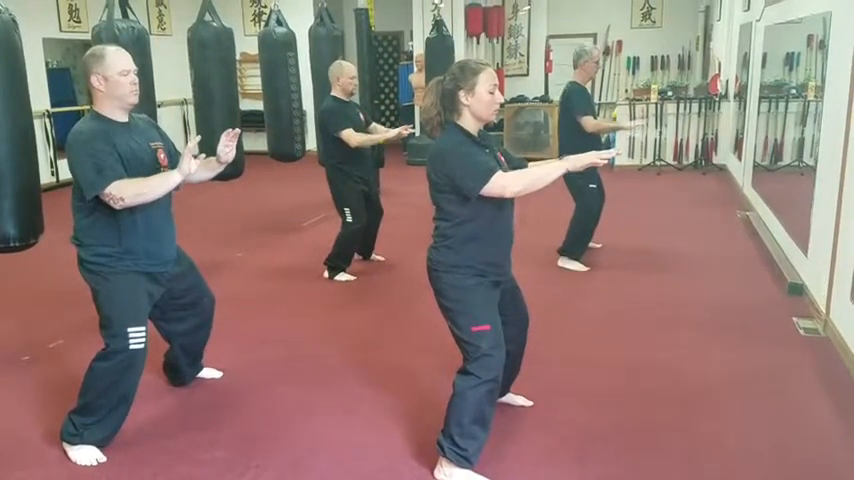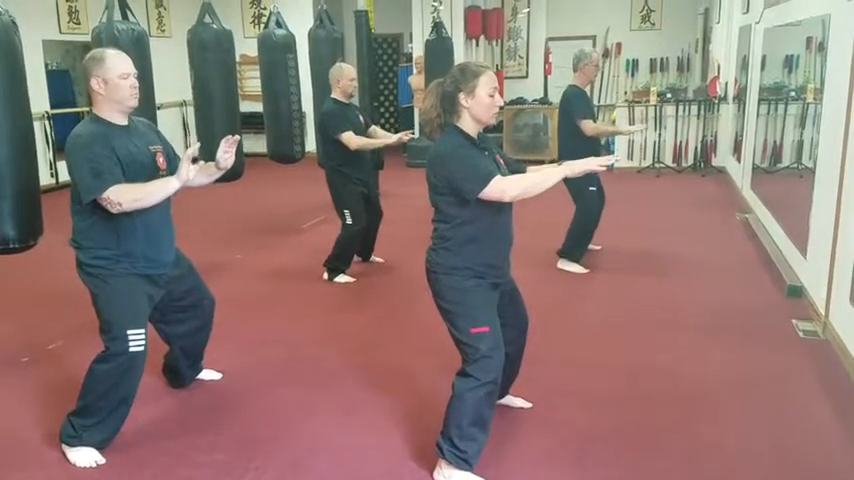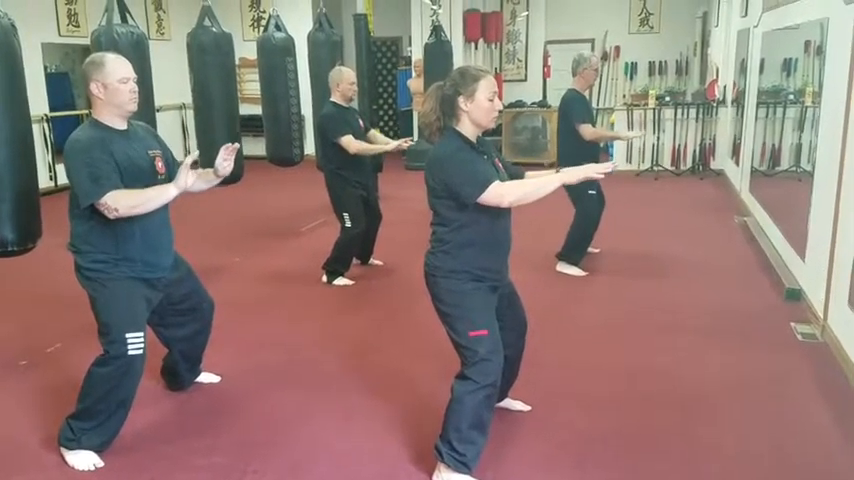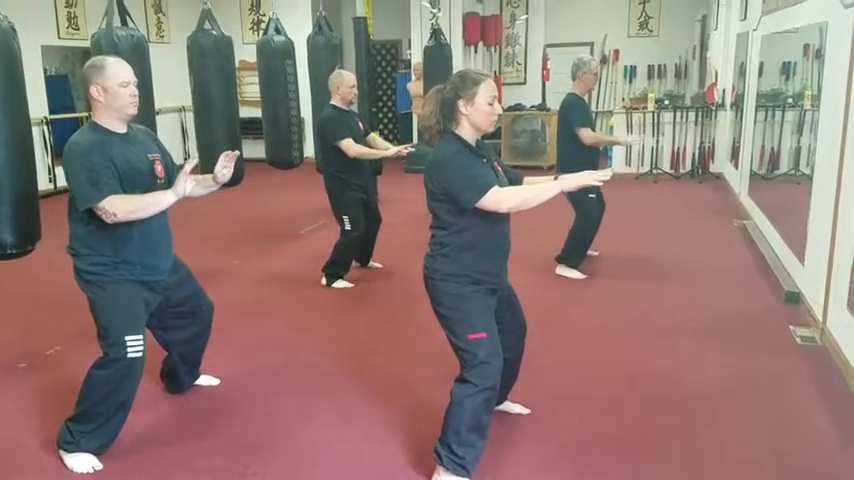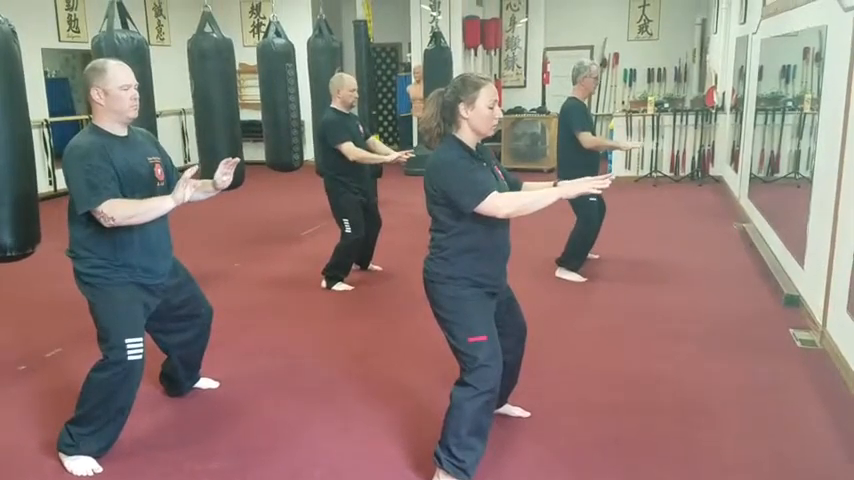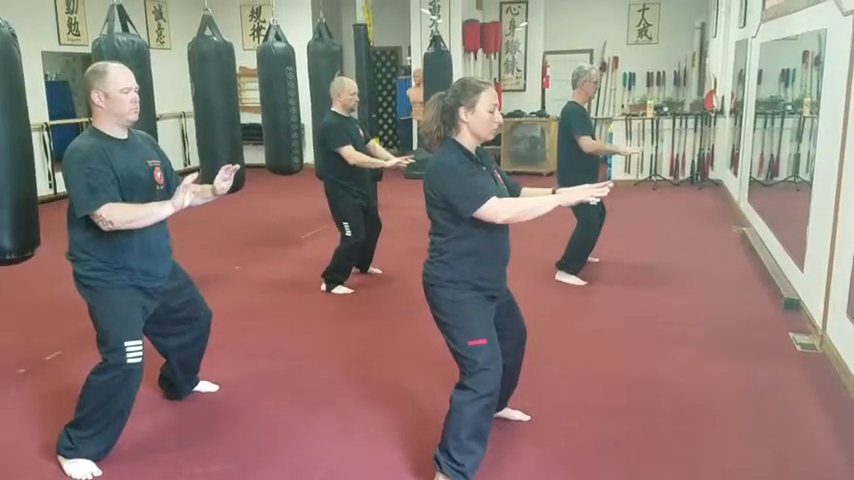
dt=0.1s
person 1, frame 1
left shoulder: (146, 126)
right shoulder: (87, 137)
left elbow: (183, 173)
right elbow: (118, 195)
left wrist: (217, 162)
right wrist: (177, 173)
left hip: (163, 253)
right hip: (114, 263)
left knee: (198, 306)
right knee: (126, 348)
left ankle: (184, 368)
right ankle: (80, 435)
person 1, frame 2
left shoulder: (145, 129)
right shoulder: (86, 141)
left elbow: (181, 177)
right elbow: (116, 200)
left wrist: (216, 168)
right wrist: (175, 179)
left hip: (162, 256)
right hip: (113, 266)
left knee: (198, 308)
right knee: (127, 350)
left ankle: (184, 370)
right ankle: (79, 436)
person 1, frame 3
left shoulder: (145, 133)
right shoulder: (84, 145)
left elbow: (179, 181)
right elbow: (114, 205)
left wrist: (215, 174)
right wrist: (174, 187)
left hip: (160, 259)
right hip: (112, 269)
left knee: (197, 311)
right knee: (125, 354)
left ankle: (182, 373)
right ankle: (78, 439)
person 1, frame 4
left shoulder: (144, 137)
right shoulder: (83, 148)
left elbow: (177, 186)
right elbow: (112, 210)
left wrist: (214, 180)
right wrist: (173, 194)
left hip: (159, 262)
right hip: (111, 272)
left knee: (196, 314)
right knee: (125, 356)
left ankle: (181, 376)
right ankle: (77, 442)
person 1, frame 5
left shoulder: (145, 140)
right shoulder: (84, 151)
left elbow: (176, 189)
right elbow: (110, 213)
left wrist: (212, 186)
right wrist: (172, 200)
left hip: (159, 265)
right hip: (110, 275)
left knee: (196, 317)
right knee: (124, 359)
left ankle: (181, 379)
right ankle: (77, 446)
person 1, frame 6
left shoulder: (145, 143)
right shoulder: (83, 154)
left elbow: (174, 193)
right elbow: (108, 217)
left wrist: (211, 191)
right wrist: (170, 205)
left hip: (158, 268)
right hip: (109, 278)
left knee: (195, 320)
right knee: (123, 362)
left ankle: (180, 382)
person 2, frame 1
left shoulder: (482, 142)
right shoulder: (450, 150)
left elbow: (522, 169)
right elbow: (507, 186)
left wrist: (573, 161)
right wrist: (570, 163)
left hip: (491, 265)
right hip: (461, 272)
left knee: (515, 325)
right knee: (485, 356)
left ankle: (496, 391)
person 2, frame 2
left shoulder: (481, 144)
right shoulder: (449, 152)
left elbow: (521, 173)
right elbow: (506, 190)
left wrist: (570, 165)
right wrist: (568, 169)
left hip: (490, 267)
right hip: (459, 274)
left knee: (514, 327)
right knee: (484, 358)
left ankle: (495, 393)
person 2, frame 3
left shoulder: (481, 148)
right shoulder: (448, 156)
left elbow: (519, 177)
right elbow: (504, 196)
left wrist: (565, 171)
right wrist: (567, 176)
left hip: (488, 271)
right hip: (458, 278)
left knee: (513, 330)
right knee: (483, 361)
left ankle: (494, 396)
person 2, frame 4
left shoulder: (480, 151)
right shoulder: (448, 160)
left elbow: (518, 183)
right elbow: (502, 201)
left wrist: (564, 178)
right wrist: (566, 183)
left hip: (487, 274)
right hip: (457, 281)
left knee: (512, 334)
right knee: (483, 364)
left ankle: (493, 399)
person 2, frame 5
left shoulder: (480, 154)
right shoulder: (448, 163)
left elbow: (516, 188)
right elbow: (501, 206)
left wrist: (562, 184)
right wrist: (565, 190)
left hip: (487, 277)
right hip: (457, 284)
left knee: (512, 336)
right knee: (482, 368)
left ankle: (494, 402)
person 2, frame 6
left shoulder: (480, 158)
right shoulder: (447, 167)
left elbow: (516, 193)
right elbow: (500, 212)
left wrist: (561, 191)
right wrist: (563, 199)
left hip: (487, 281)
right hip: (457, 288)
left knee: (512, 339)
right knee: (482, 370)
left ankle: (494, 406)
person 3, frame 1
left shoulder: (579, 90)
right shoulder: (574, 92)
left elbow: (590, 125)
right elbow: (590, 125)
left wrist: (615, 126)
right wrist: (621, 125)
left knee: (596, 199)
right knee: (588, 204)
left ankle: (582, 239)
right ankle: (568, 255)
person 3, frame 2
left shoulder: (579, 94)
right shoulder: (573, 95)
left elbow: (590, 128)
right elbow: (589, 129)
left wrist: (615, 130)
right wrist: (621, 130)
left hip: (584, 162)
right hip: (575, 163)
left knee: (596, 201)
right knee: (588, 207)
left ankle: (581, 241)
right ankle: (567, 257)
person 3, frame 3
left shoulder: (579, 98)
right shoulder: (573, 99)
left elbow: (589, 132)
right elbow: (588, 133)
left wrist: (613, 135)
right wrist: (619, 135)
left hip: (583, 165)
right hip: (574, 167)
left knee: (596, 204)
right knee: (588, 210)
left ankle: (581, 244)
right ankle: (566, 260)
person 3, frame 4
left shoulder: (578, 102)
right shoulder: (572, 103)
left elbow: (588, 136)
right elbow: (587, 137)
left wrist: (612, 141)
right wrist: (618, 141)
left hip: (582, 169)
right hip: (573, 171)
left knee: (596, 207)
right knee: (588, 214)
left ankle: (580, 247)
right ankle: (565, 263)
person 3, frame 5
left shoulder: (579, 106)
right shoulder: (572, 107)
left elbow: (588, 140)
right elbow: (587, 141)
left wrist: (614, 145)
right wrist: (619, 145)
left hip: (583, 173)
right hip: (574, 174)
left knee: (597, 211)
right knee: (588, 217)
left ankle: (580, 250)
right ankle: (565, 266)
person 3, frame 6
left shoulder: (579, 111)
right shoulder: (572, 112)
left elbow: (588, 144)
right elbow: (587, 146)
left wrist: (614, 149)
right wrist: (619, 150)
left hip: (583, 177)
right hip: (574, 179)
left knee: (597, 215)
right knee: (589, 221)
left ankle: (580, 253)
right ankle: (565, 269)
person 4, frame 1
left shoulder: (353, 106)
right shoulder: (330, 110)
left elbow: (372, 127)
right elbow: (353, 140)
left wrist: (394, 132)
right wrist: (389, 135)
left hip: (363, 171)
right hip: (343, 176)
left knee: (374, 212)
right knee: (355, 222)
left ankle: (365, 251)
right ankle: (334, 268)
person 4, frame 2
left shoulder: (353, 108)
right shoulder: (330, 112)
left elbow: (372, 130)
right elbow: (353, 143)
left wrist: (394, 136)
right wrist: (389, 141)
left hip: (363, 174)
right hip: (343, 178)
left knee: (374, 214)
right knee: (354, 224)
left ankle: (364, 253)
right ankle: (333, 270)
person 4, frame 3
left shoulder: (352, 112)
right shoulder: (330, 115)
left elbow: (371, 134)
right elbow: (352, 147)
left wrist: (394, 143)
right wrist: (387, 147)
left hip: (361, 177)
right hip: (342, 181)
left knee: (373, 217)
right knee: (353, 227)
left ankle: (363, 256)
right ankle: (332, 273)
person 4, frame 4
left shoulder: (352, 115)
right shoulder: (330, 119)
left elbow: (371, 138)
right elbow: (352, 150)
left wrist: (393, 148)
right wrist: (387, 154)
left hip: (361, 180)
right hip: (342, 184)
left knee: (373, 220)
right knee: (353, 230)
left ankle: (363, 258)
right ankle: (331, 275)
person 4, frame 5
left shoulder: (352, 118)
right shoulder: (331, 121)
left elbow: (371, 142)
right elbow: (352, 154)
left wrist: (393, 154)
right wrist: (386, 159)
left hip: (360, 183)
right hip: (342, 187)
left knee: (373, 223)
right knee: (353, 233)
left ankle: (362, 261)
right ankle: (331, 278)
person 4, frame 6
left shoulder: (352, 122)
right shoulder: (331, 125)
left elbow: (371, 146)
right elbow: (352, 157)
left wrist: (393, 158)
right wrist: (386, 164)
left hip: (360, 186)
right hip: (341, 190)
left knee: (373, 226)
right knee: (353, 236)
left ankle: (362, 264)
right ankle: (331, 281)
